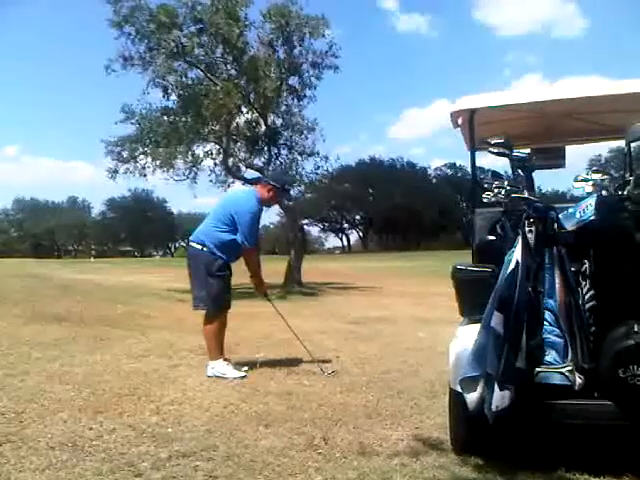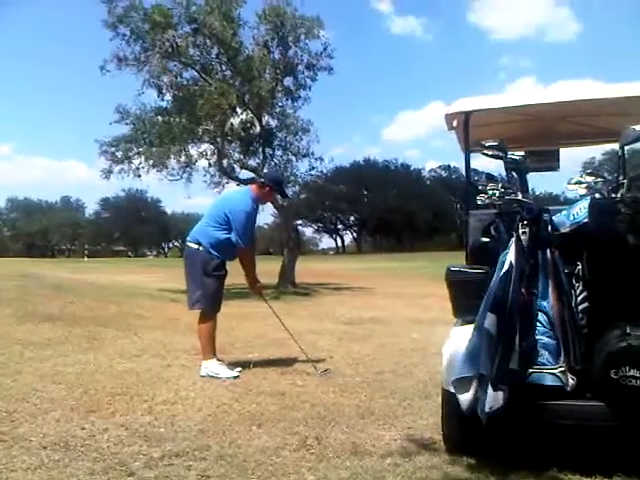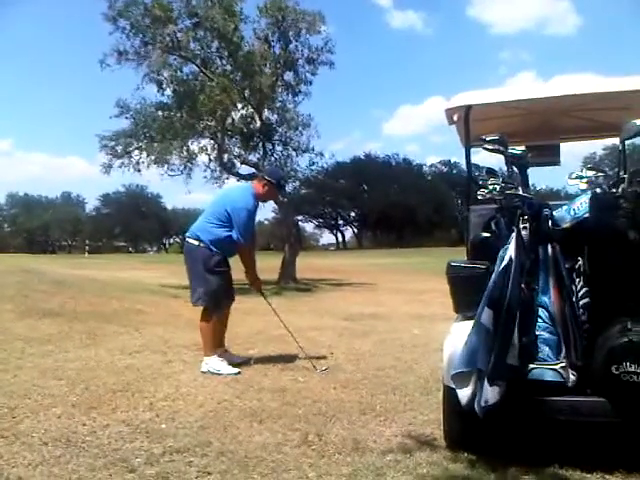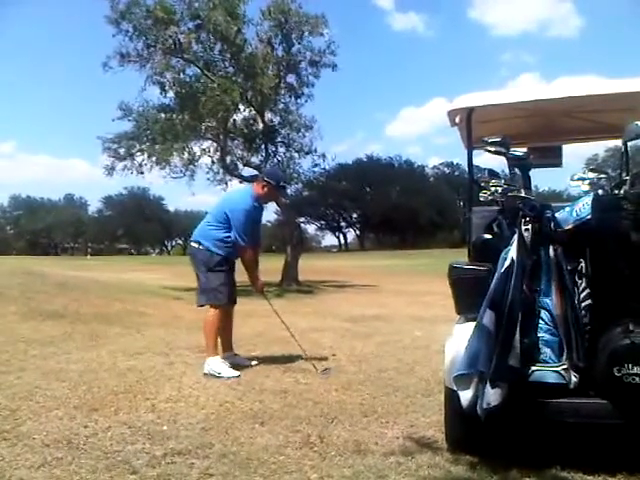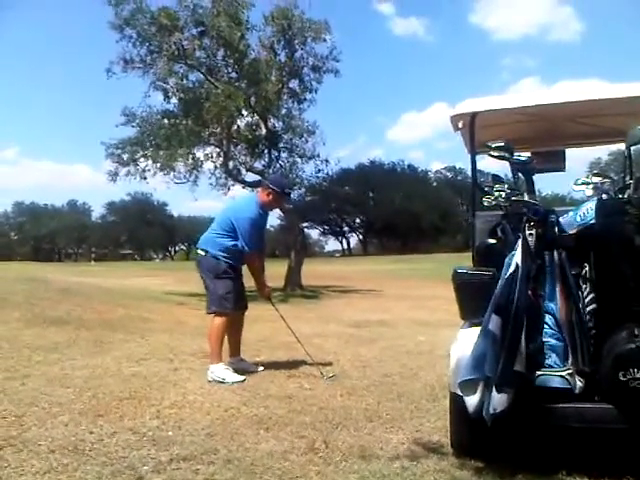
dt=1s
person 1, frame 1
left shoulder: (247, 195)
right shoulder: (249, 206)
left elbow: (251, 245)
right elbow: (249, 249)
left wrist: (256, 276)
right wrist: (258, 280)
left hip: (212, 253)
right hip: (207, 253)
left knee: (221, 309)
right knee: (214, 309)
left ankle: (219, 359)
right ankle: (215, 363)
person 1, frame 2
left shoulder: (246, 198)
right shoulder: (243, 204)
left elbow: (248, 243)
right elbow: (242, 247)
left wrist: (252, 275)
right wrist: (252, 279)
left hip: (209, 254)
right hip: (203, 253)
left knee: (212, 309)
right knee: (208, 309)
left ankle: (212, 359)
right ankle: (208, 363)
person 1, frame 3
left shoulder: (246, 194)
right shoulder: (244, 201)
left elbow: (249, 239)
right elbow: (243, 244)
left wrist: (251, 272)
right wrist: (253, 276)
left hip: (212, 250)
right hip: (203, 249)
left knee: (224, 301)
right knee: (211, 304)
left ankle: (220, 351)
right ankle: (210, 359)
person 1, frame 4
left shoulder: (255, 203)
right shoulder: (243, 203)
left elbow: (254, 241)
right elbow: (243, 247)
left wrist: (256, 273)
right wrist: (254, 278)
left hip: (220, 254)
right hip: (207, 251)
left knee: (227, 305)
right knee: (217, 304)
left ankle: (228, 354)
right ankle: (212, 360)
person 1, frame 5
left shoulder: (259, 208)
right shoulder: (248, 212)
left elbow: (259, 248)
right elbow: (250, 254)
left wrist: (262, 280)
right wrist: (261, 285)
left hip: (228, 260)
right hip: (214, 258)
left knee: (238, 310)
right knee: (222, 310)
left ankle: (235, 360)
right ankle: (216, 367)
